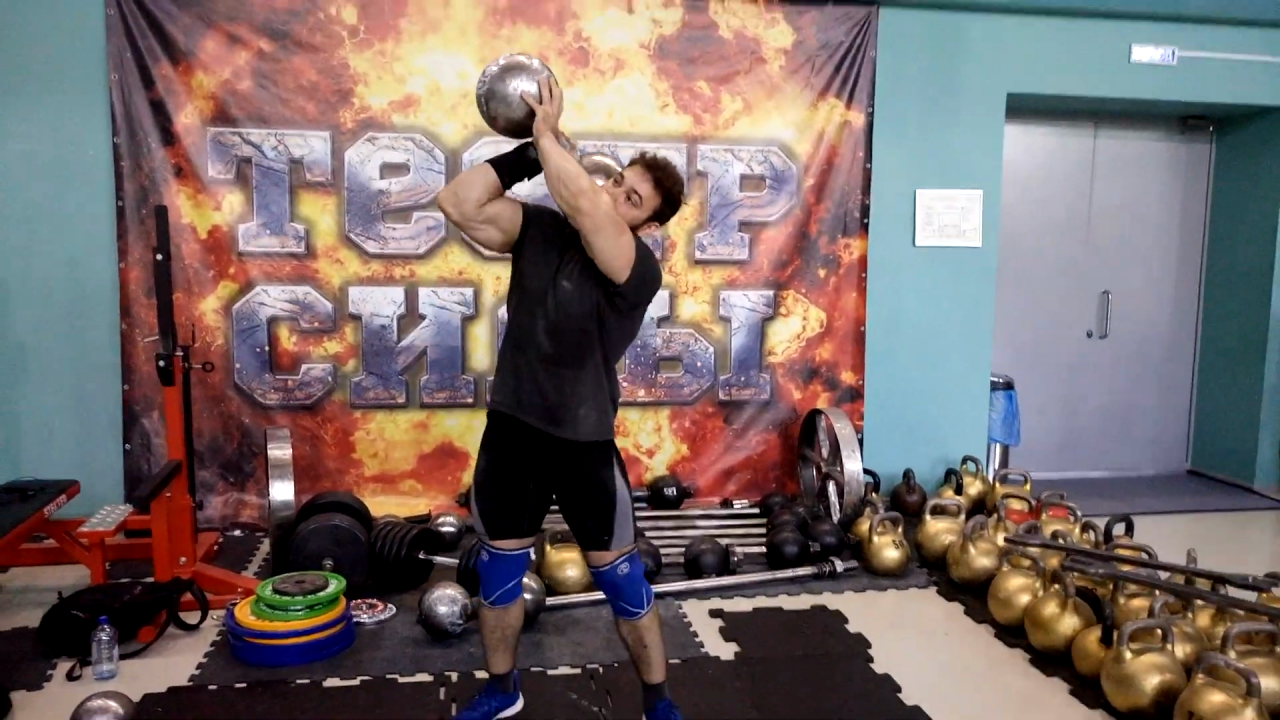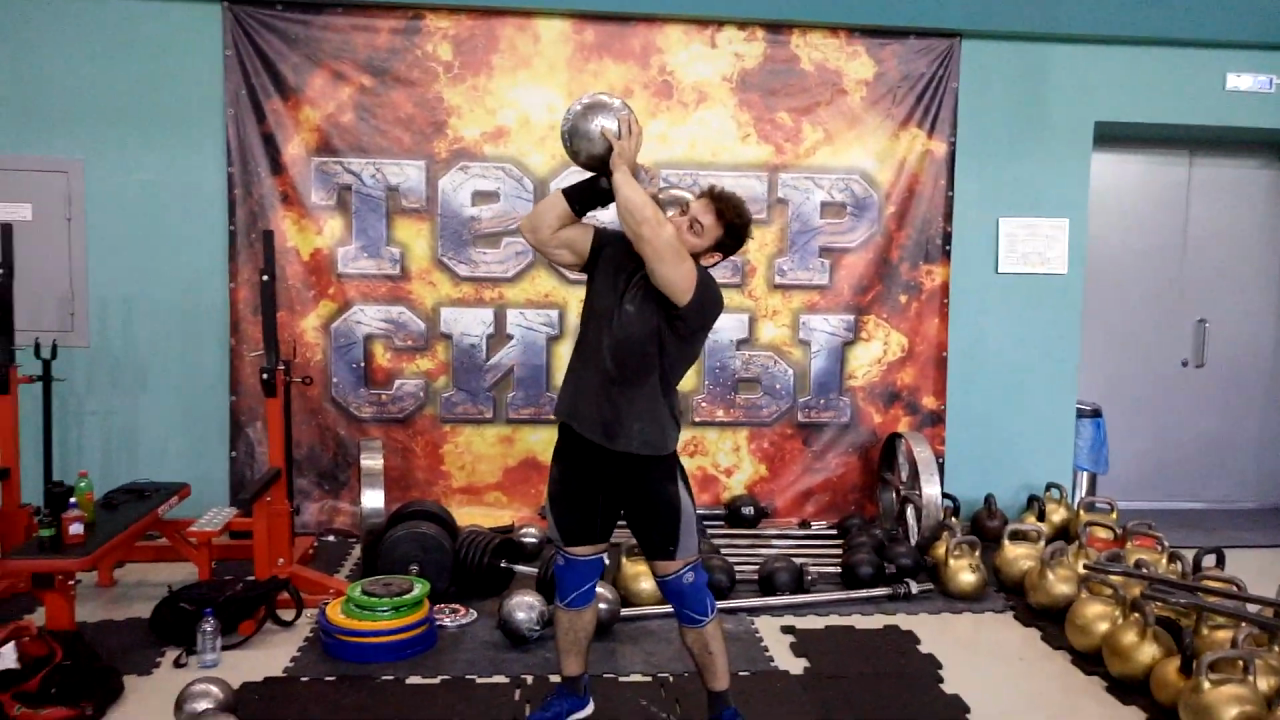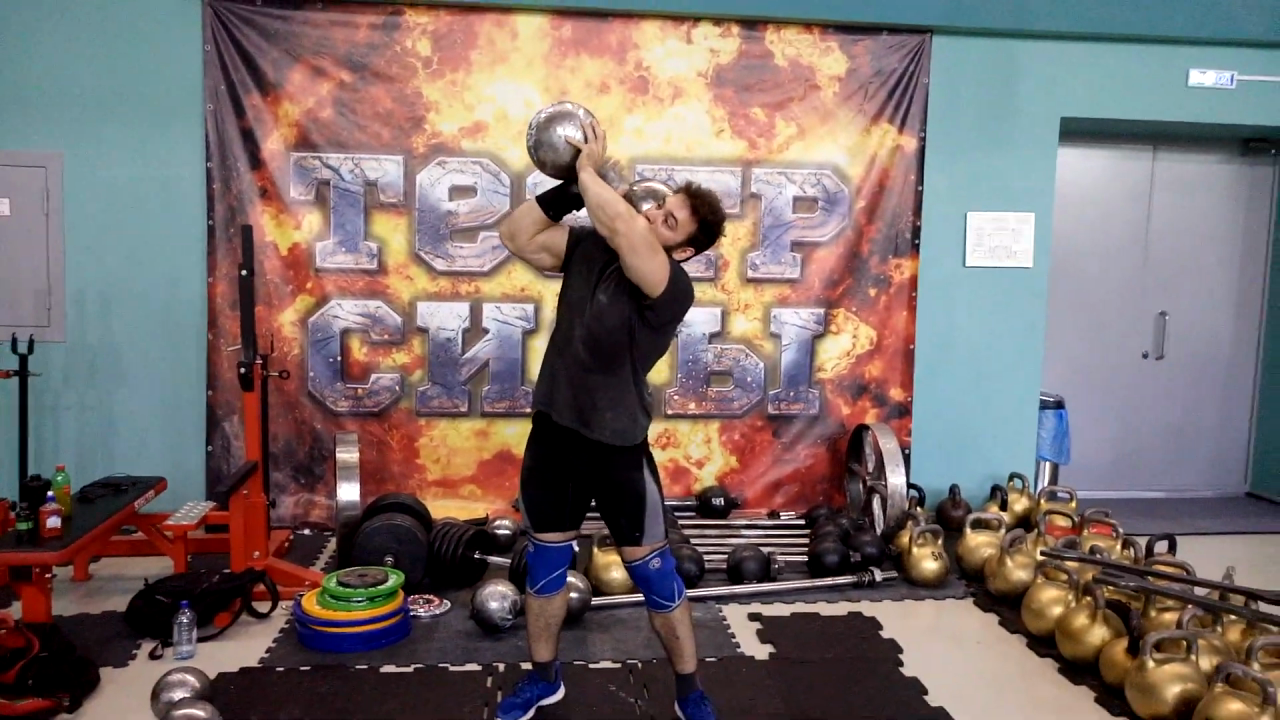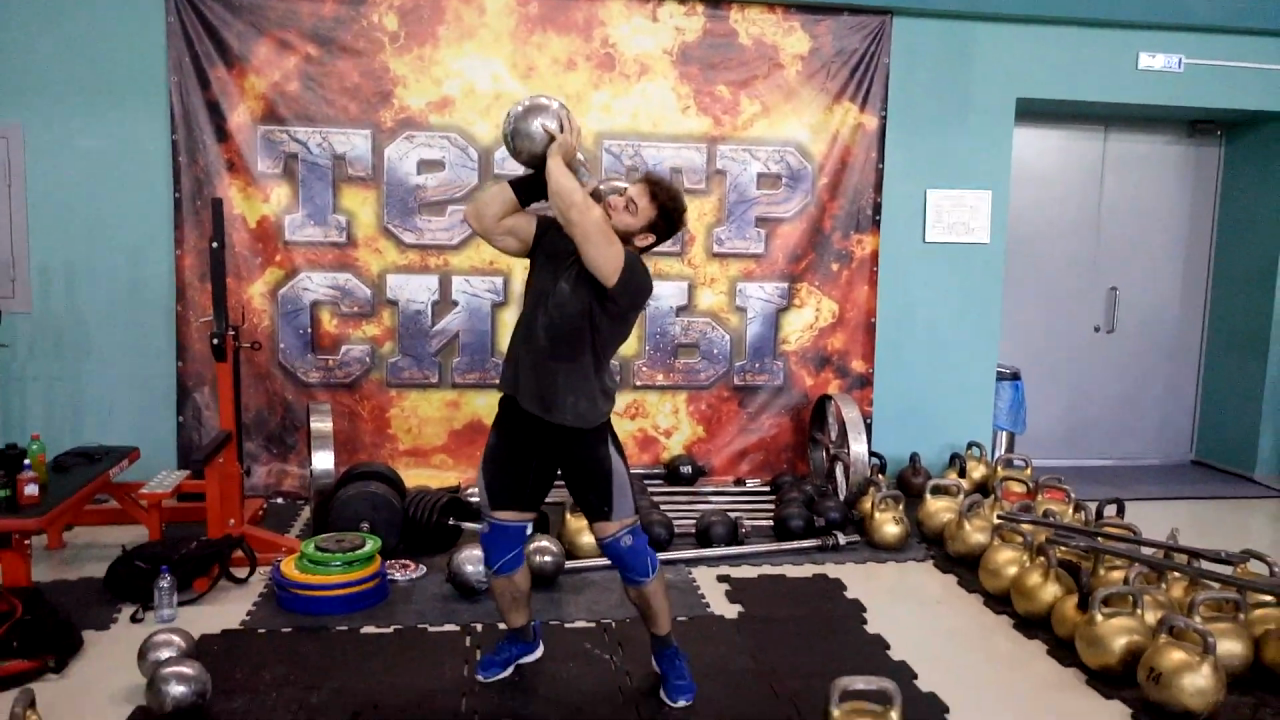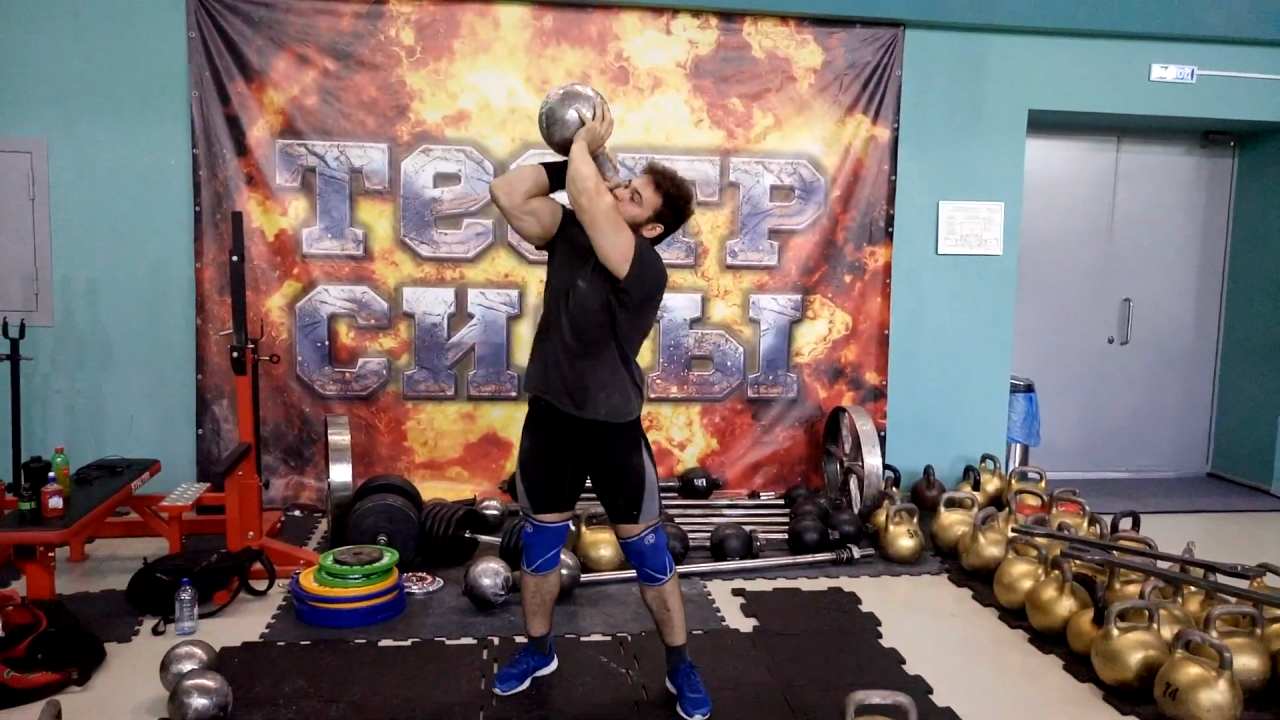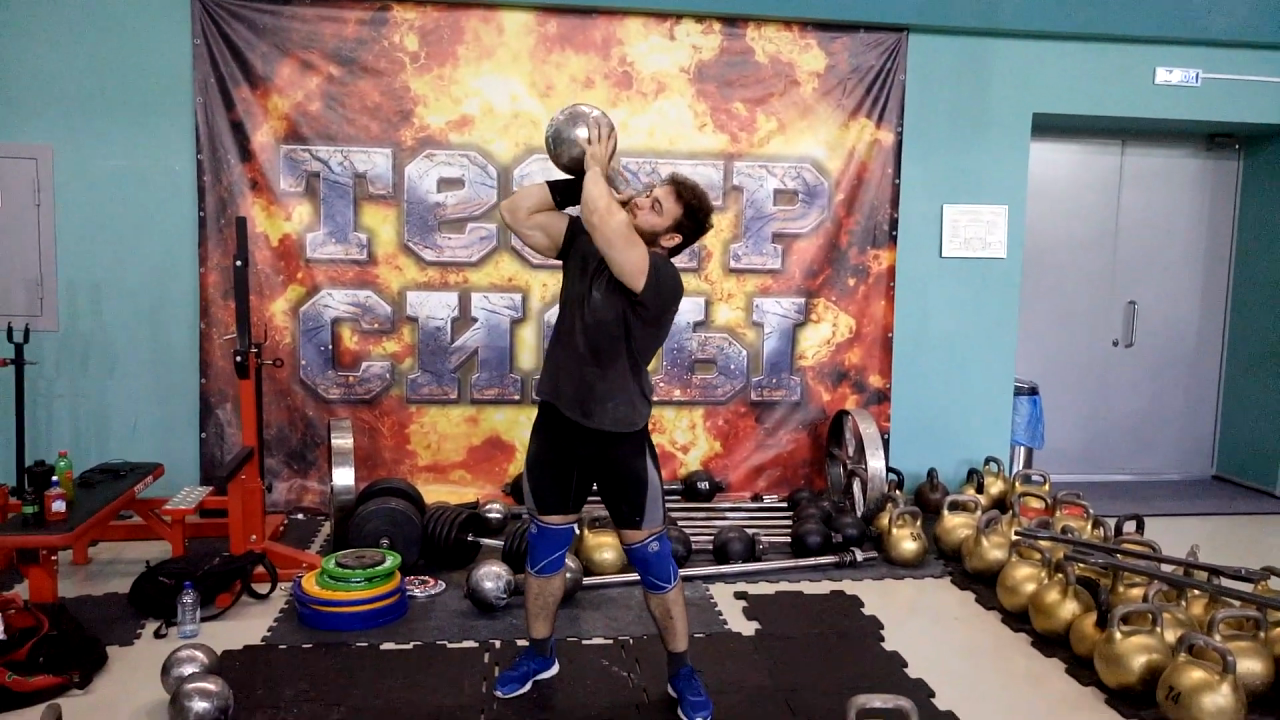
dt=0.4s
person 1, frame 1
left shoulder: (639, 268)
right shoulder: (538, 229)
left elbow: (584, 205)
right elbow: (457, 202)
left wrist: (546, 132)
right wrist: (527, 153)
left hip: (583, 441)
right hip: (511, 429)
left knee: (619, 576)
right knee: (499, 571)
person 1, frame 2
left shoulder: (701, 295)
right shoulder: (613, 253)
left elbow: (651, 235)
right elbow: (538, 229)
left wrist: (624, 166)
right wrist: (600, 182)
left hip: (645, 456)
right hip: (580, 443)
left knee: (682, 585)
right knee: (574, 574)
person 1, frame 3
left shoulder: (672, 286)
right shoulder: (587, 248)
left elbow: (622, 227)
right elbow: (515, 235)
left wrist: (589, 170)
right wrist: (571, 187)
left hip: (616, 443)
right hip: (554, 432)
left knee: (651, 569)
right knee: (546, 562)
person 1, frame 4
left shoulder: (631, 277)
right shoulder: (554, 239)
left elbow: (575, 212)
right elbow: (481, 216)
left wrist: (558, 158)
right wrist: (538, 175)
left hip: (582, 426)
right hip: (519, 415)
left knee: (626, 548)
right knee: (500, 544)
left ankle: (666, 650)
right ankle: (521, 636)
person 1, frame 5
left shoulder: (645, 268)
right shoulder: (569, 234)
left elbow: (587, 199)
right elbow: (506, 192)
left wrist: (585, 145)
right wrist: (576, 157)
left hip: (612, 426)
right hip: (549, 416)
left knee: (645, 548)
right knee: (541, 542)
left ankle: (680, 665)
right ankle: (538, 649)
person 1, frame 6
left shoulder: (661, 279)
right shoulder: (583, 243)
left elbow: (603, 221)
right elbow: (515, 211)
left wrist: (595, 164)
right wrist: (581, 180)
left hip: (619, 432)
right hip: (558, 420)
left knee: (649, 553)
right knee: (545, 543)
left ankle: (680, 670)
right ankle: (539, 653)
